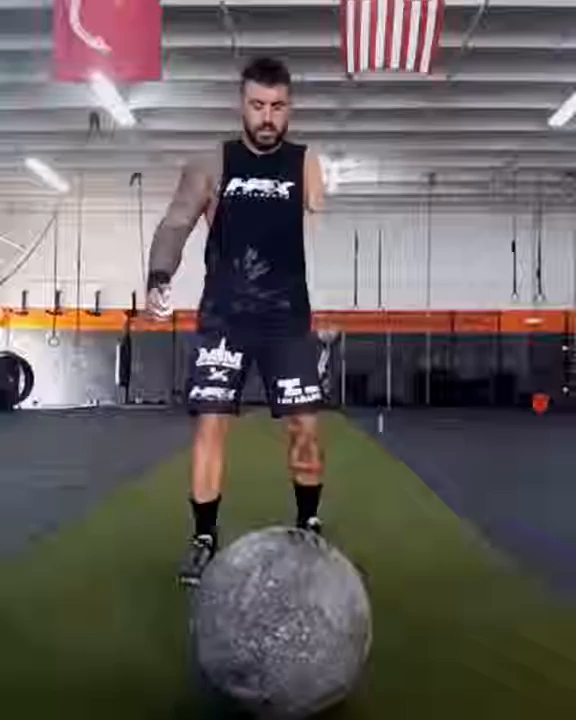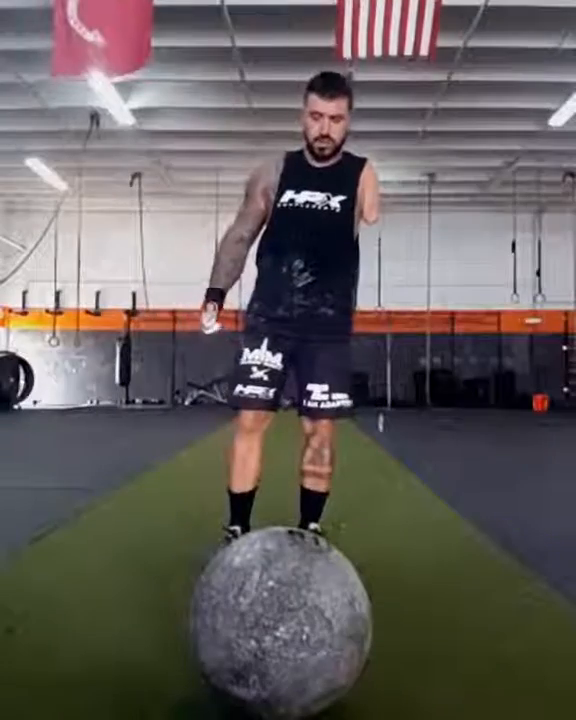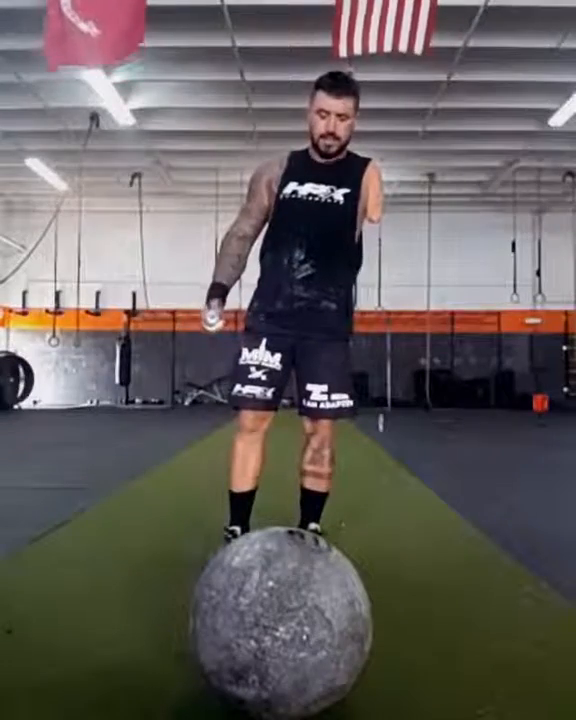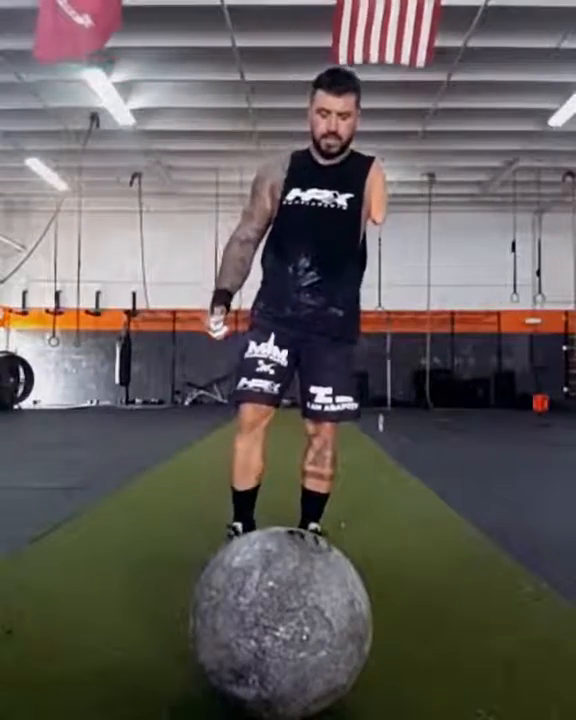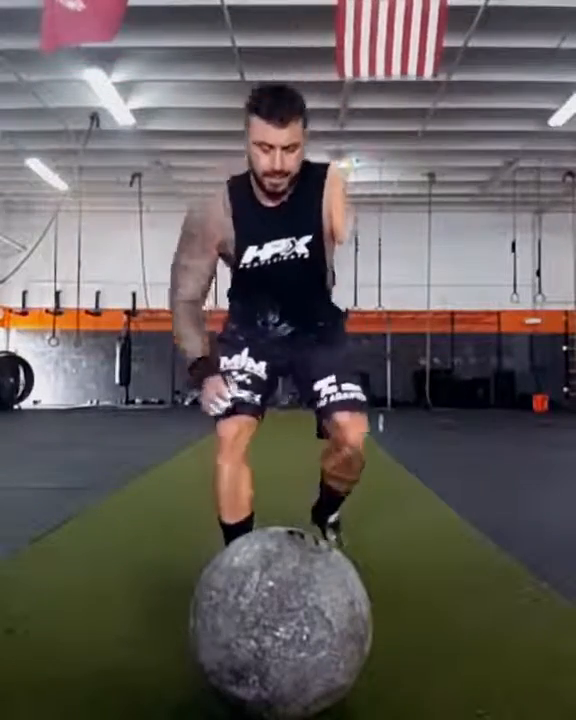
dt=0.7s
person 1, frame 1
left shoulder: (304, 162)
right shoulder: (212, 163)
right elbow: (176, 224)
right wrist: (158, 277)
left hip: (287, 317)
right hip: (223, 315)
left knee: (304, 426)
right knee: (210, 424)
left ankle: (309, 527)
right ankle: (204, 538)
person 1, frame 2
left shoulder: (362, 175)
right shoulder: (273, 173)
right elbow: (240, 237)
right wrist: (215, 293)
left hip: (328, 325)
right hip: (269, 317)
left knee: (320, 429)
right knee: (250, 421)
left ankle: (309, 533)
right ankle: (237, 532)
person 1, frame 3
left shoulder: (366, 174)
right shoulder: (276, 170)
right elbow: (242, 233)
right wrist: (218, 291)
left hip: (328, 324)
right hip: (269, 317)
left knee: (320, 429)
right knee: (251, 420)
left ankle: (310, 533)
right ankle: (237, 532)
person 1, frame 4
left shoulder: (370, 174)
right shoulder: (278, 172)
right elbow: (246, 237)
right wrist: (222, 296)
left hip: (332, 325)
right hip: (274, 317)
left knee: (322, 431)
right knee: (251, 417)
left ankle: (309, 532)
right ankle: (240, 528)
person 1, frame 5
left shoulder: (328, 185)
right shoulder: (215, 214)
right elbow: (186, 300)
right wrist: (204, 368)
left hip: (316, 330)
right hip: (250, 332)
left knee: (352, 434)
right knee: (231, 439)
left ankle: (326, 519)
